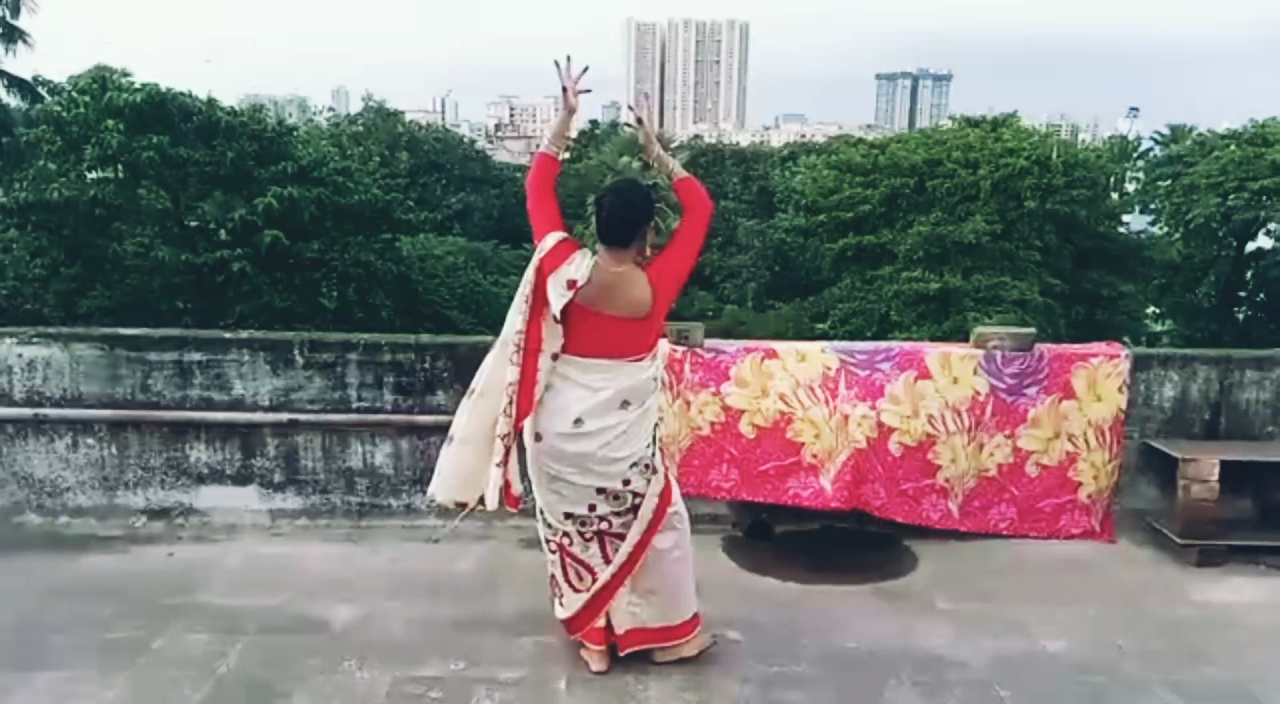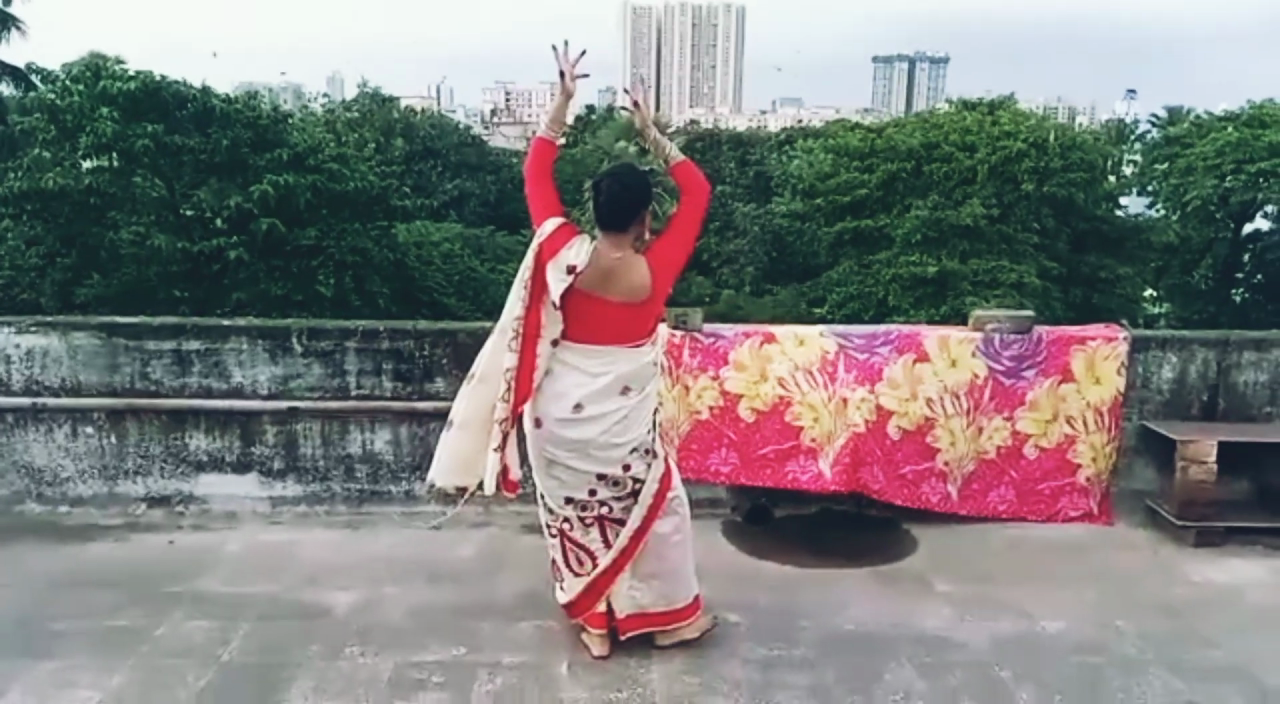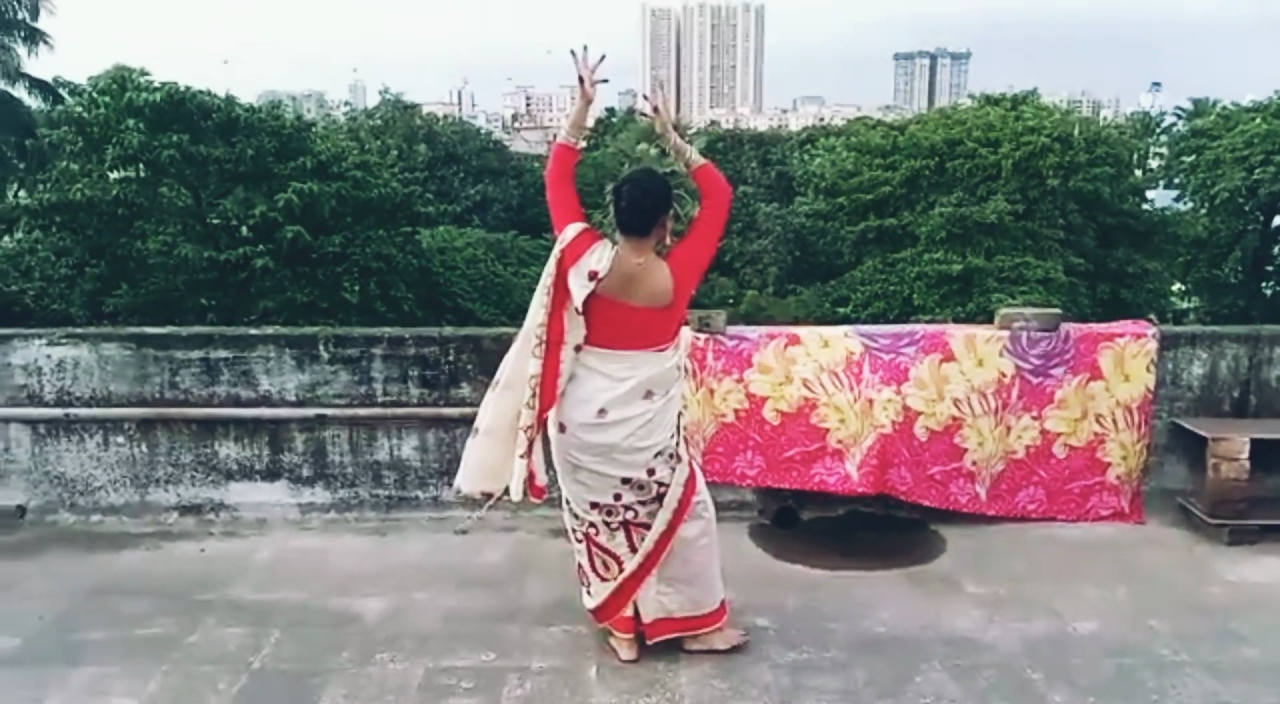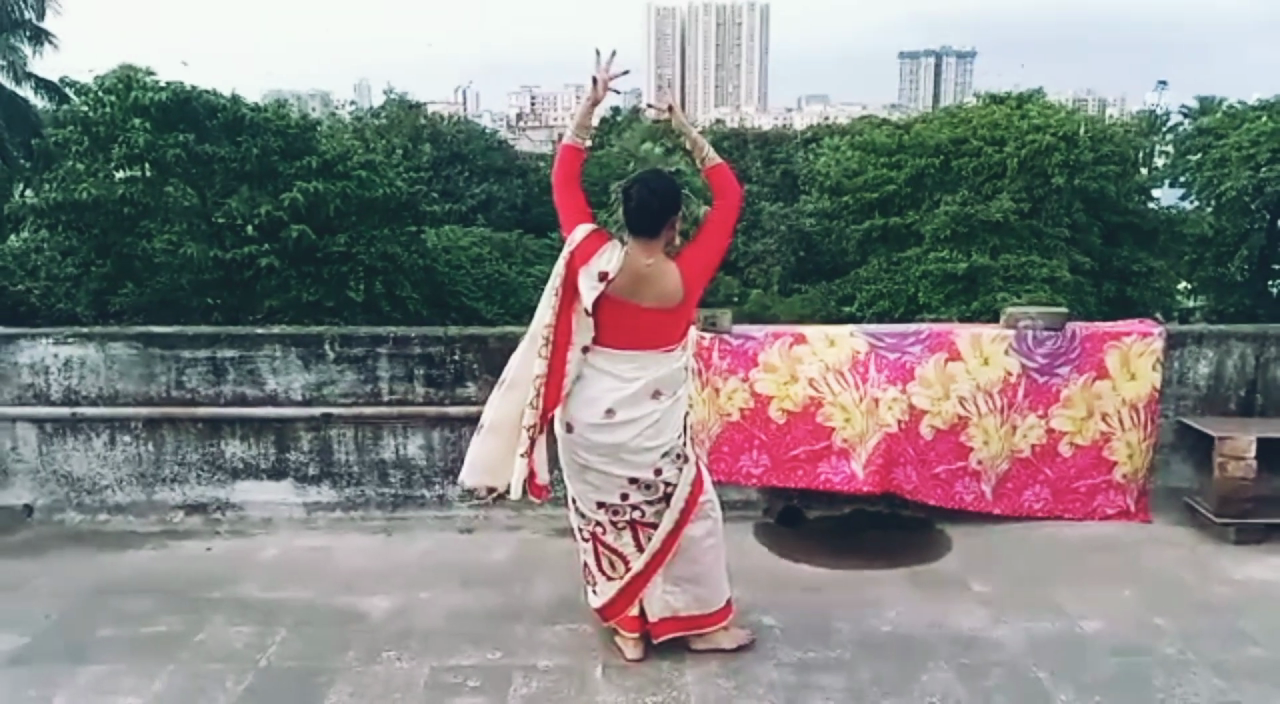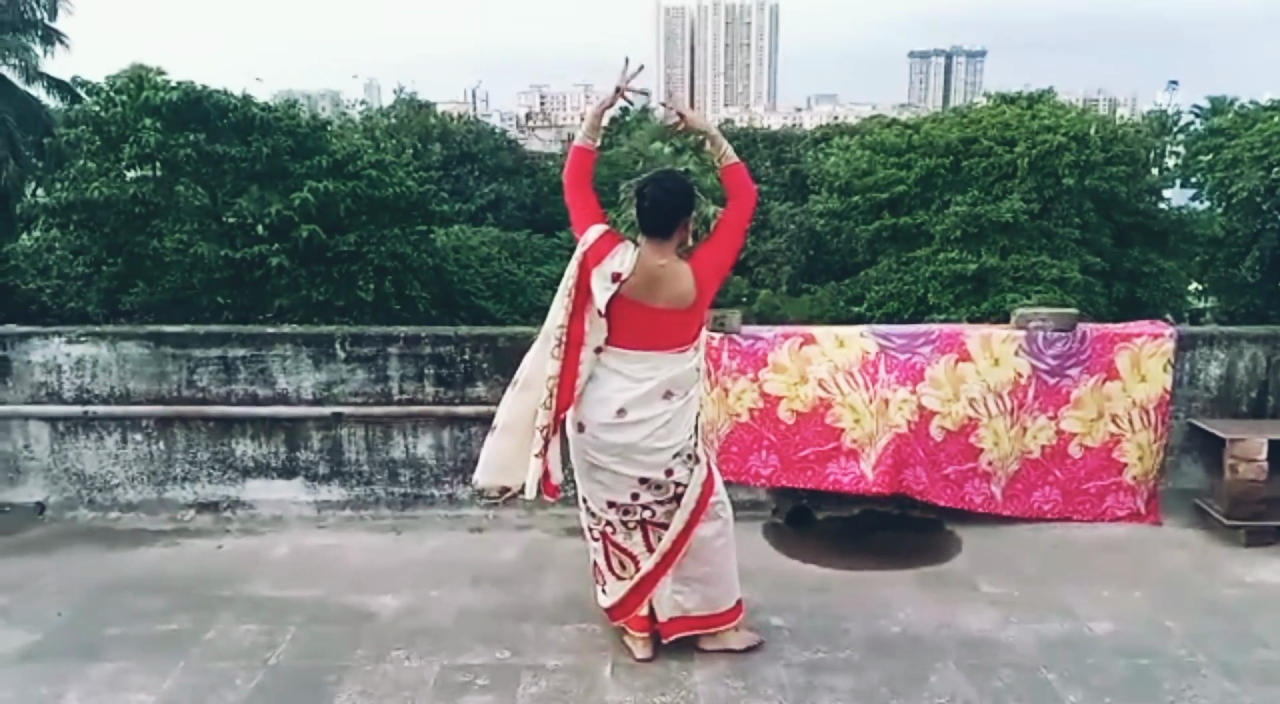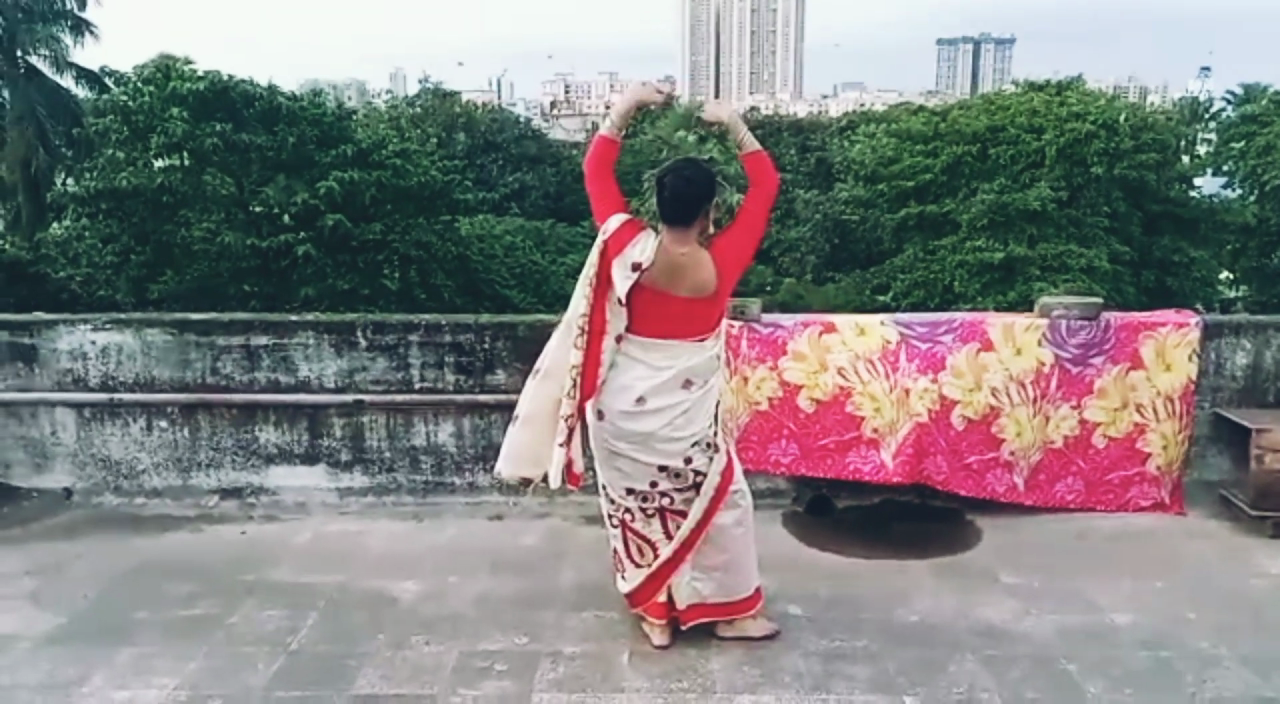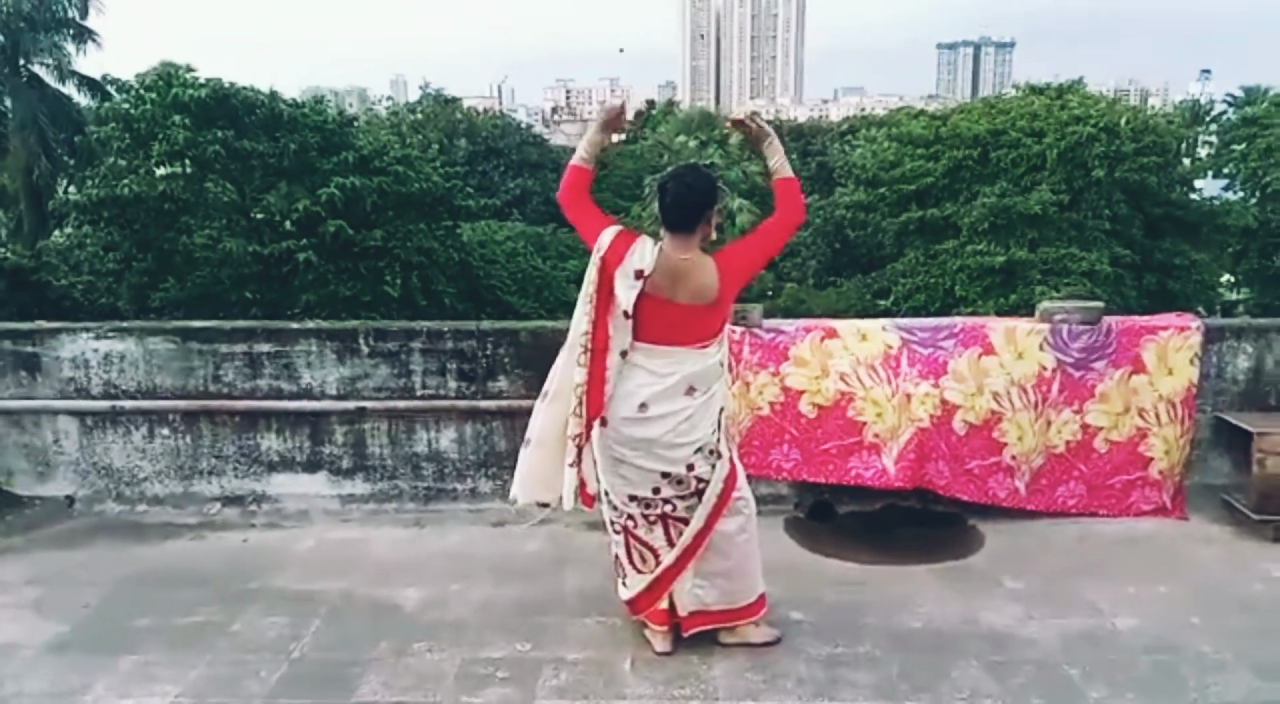
dt=0.7s
person 1, frame 1
left shoulder: (565, 271)
right shoulder: (655, 287)
left elbow: (538, 187)
right elbow: (699, 207)
left wrist: (565, 116)
right wrist: (654, 148)
left hip: (558, 433)
right hip: (623, 441)
left knee: (573, 532)
right knee: (658, 525)
left ankle: (593, 639)
right ankle: (668, 632)
person 1, frame 2
left shoulder: (564, 256)
right shoulder: (656, 271)
left elbow: (536, 173)
right elbow: (697, 191)
left wrist: (563, 99)
right wrist: (650, 130)
left hip: (559, 419)
right hip: (623, 426)
left knee: (574, 517)
right knee: (658, 509)
left ankle: (595, 623)
right ankle: (670, 615)
person 1, frame 3
left shoulder: (585, 260)
right shoulder: (676, 276)
left elbow: (557, 180)
right elbow: (718, 195)
left wrist: (583, 104)
right wrist: (670, 135)
left hip: (583, 423)
right hip: (646, 428)
left knee: (599, 522)
right knee: (683, 515)
left ankle: (622, 628)
right ankle: (697, 623)
person 1, frame 4
left shoulder: (593, 261)
right shoulder: (686, 276)
left elbow: (564, 181)
right elbow: (729, 196)
left wrist: (590, 105)
right wrist: (688, 131)
left hip: (590, 423)
right hip: (654, 429)
left knee: (606, 521)
right knee: (690, 515)
left ankle: (627, 626)
right ankle: (704, 623)
person 1, frame 5
left shoulder: (607, 261)
right shoulder: (699, 278)
left elbow: (575, 181)
right elbow: (744, 198)
left wrist: (599, 110)
right wrist: (710, 133)
left hip: (601, 423)
right hip: (665, 429)
left knee: (616, 521)
right knee: (701, 514)
left ankle: (636, 626)
right ankle: (711, 623)
person 1, frame 6
left shoulder: (627, 249)
right shoulder: (720, 266)
left elbow: (596, 170)
right elbow: (766, 184)
left wrist: (628, 106)
right wrist: (734, 124)
left hip: (622, 413)
right hip: (685, 420)
left knee: (635, 509)
right knee: (721, 503)
left ankle: (654, 614)
right ankle: (731, 610)
person 1, frame 7
left shoulder: (627, 258)
right shoulder: (723, 274)
left elbow: (571, 197)
right elbow: (791, 214)
left wrist: (598, 137)
right wrist: (768, 147)
left hip: (627, 420)
right hip: (690, 426)
left knee: (639, 515)
right knee: (724, 510)
left ankle: (657, 621)
right ankle: (734, 617)
